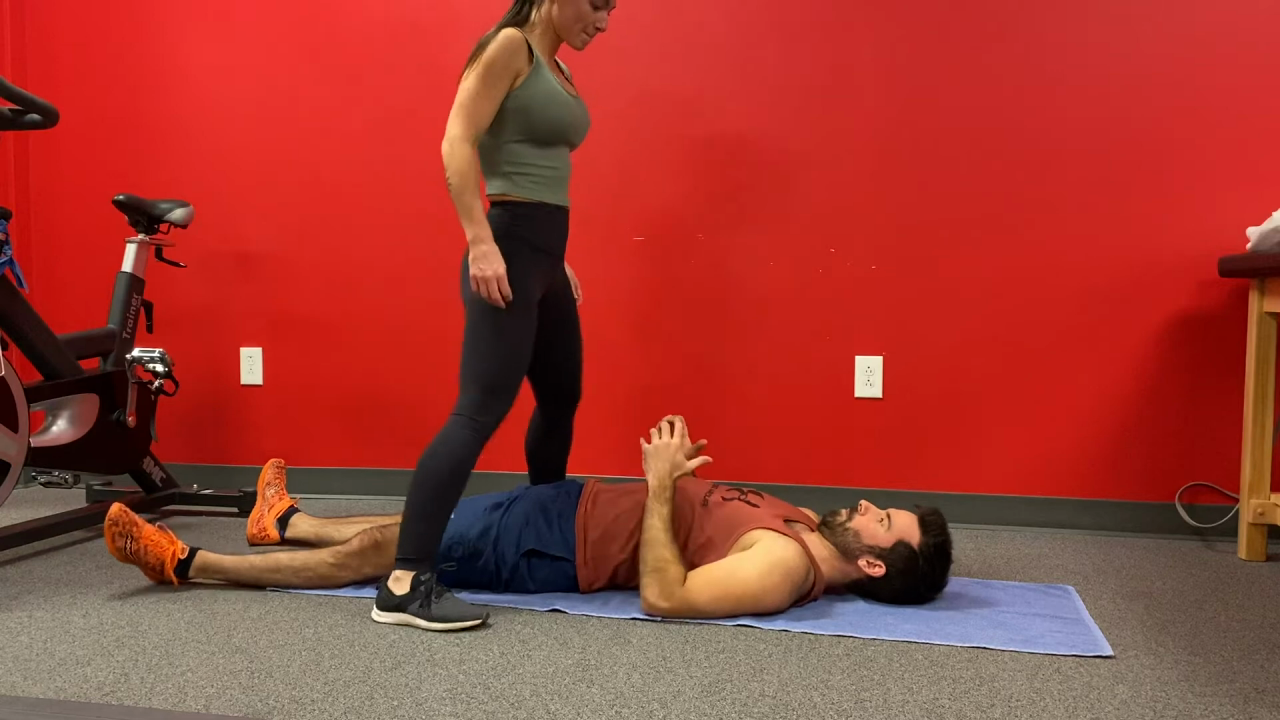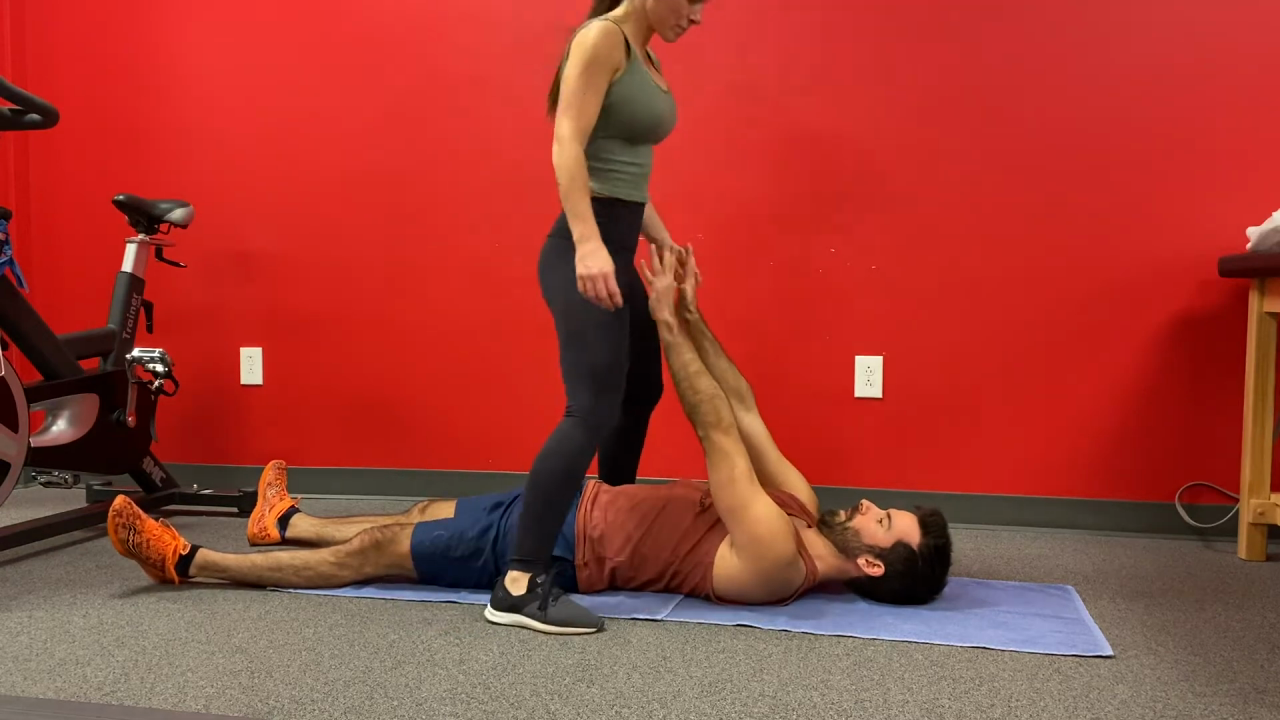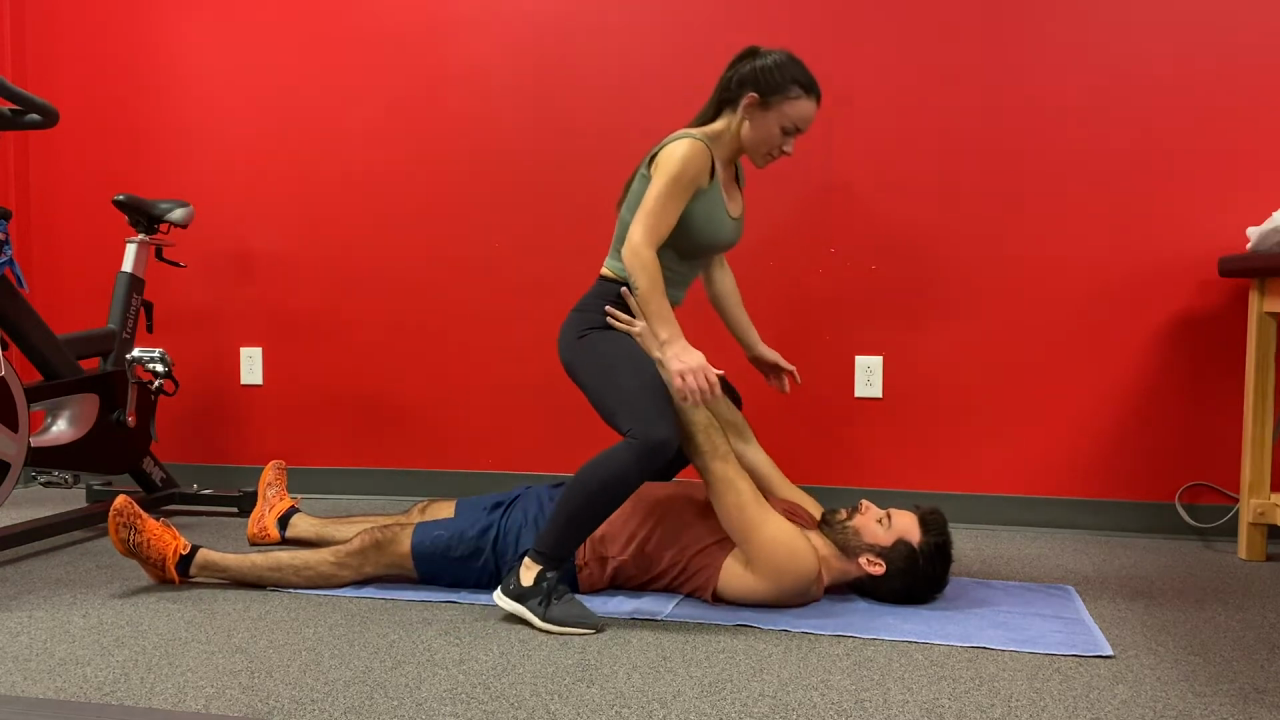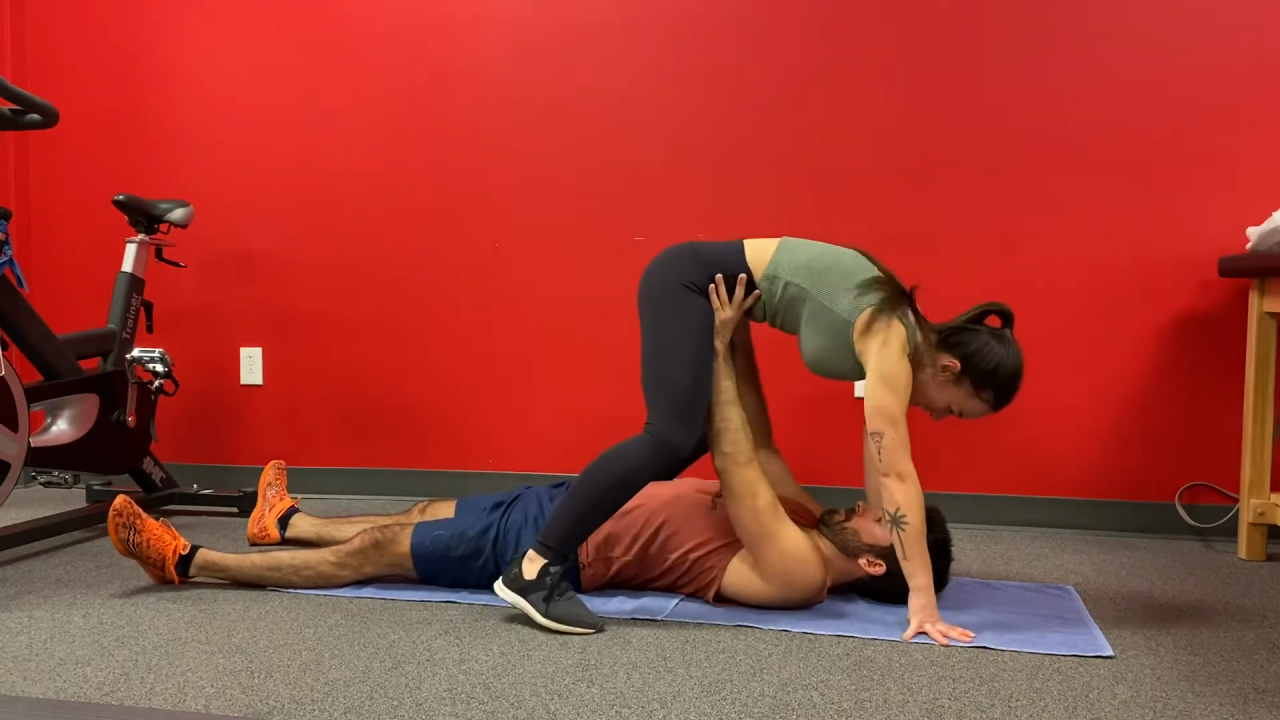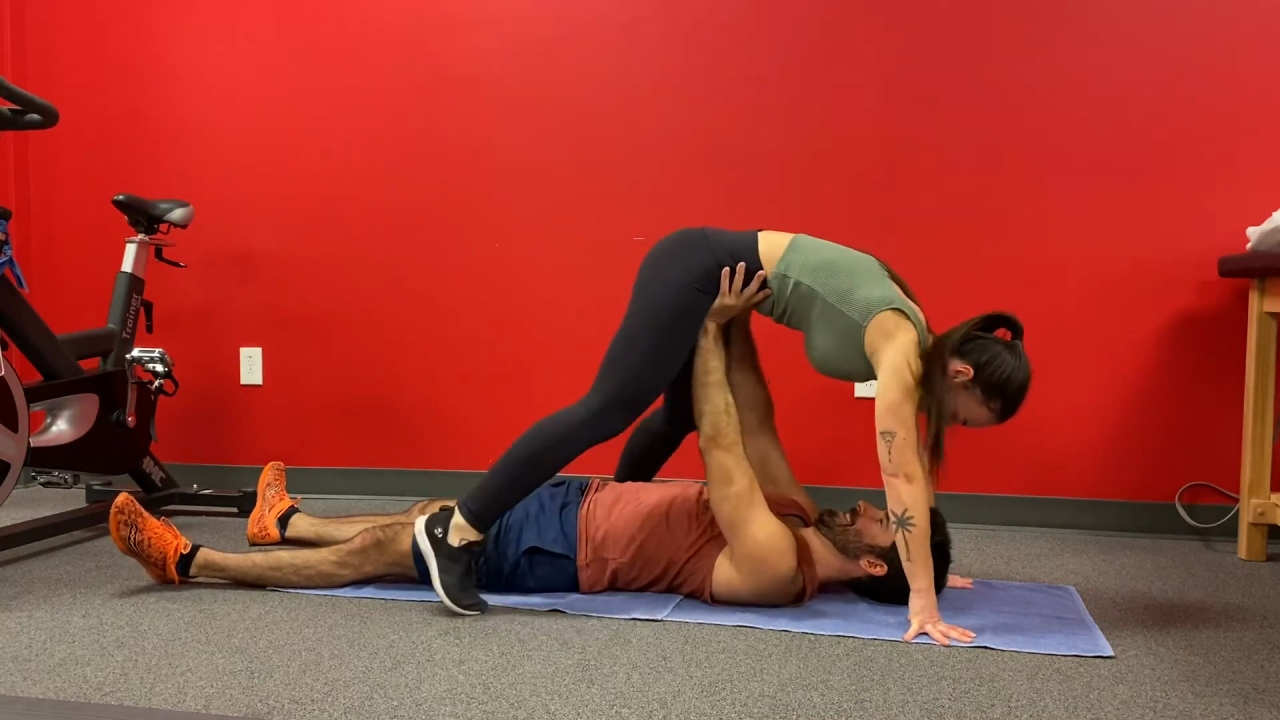
dt=1s
person 1, frame 1
left shoulder: (784, 569)
right shoulder: (804, 527)
left elbow: (664, 594)
left wrist: (660, 485)
right wrist: (674, 477)
left hip: (559, 551)
right hip: (578, 503)
left knee: (382, 551)
left ankle: (190, 563)
right ankle: (284, 524)
person 1, frame 2
left shoulder: (777, 561)
right shoulder: (804, 516)
left elbow: (719, 432)
right elbow: (746, 416)
left wrist: (665, 320)
right wrist: (692, 318)
left hip: (565, 548)
right hip: (582, 505)
left knee: (379, 554)
right knee: (421, 519)
left ankle: (190, 562)
right ankle: (285, 523)
person 1, frame 3
left shoulder: (795, 570)
right shoulder: (807, 520)
left elbow: (719, 464)
right elbow: (737, 443)
left wrist: (664, 361)
right wrist: (672, 345)
left hip: (561, 549)
left knee: (380, 552)
right knee: (422, 517)
left ankle: (189, 562)
right ankle: (285, 522)
person 1, frame 4
left shoulder: (798, 573)
right shoulder: (807, 523)
left elbow: (736, 469)
right elbow: (754, 449)
left wrist: (717, 349)
right wrist: (737, 340)
left knee: (378, 551)
right knee: (423, 515)
left ankle: (189, 560)
right ankle: (286, 521)
person 1, frame 5
left shoulder: (779, 567)
right shoulder: (800, 525)
left elbow: (723, 452)
right elbow: (756, 432)
left wrist: (708, 330)
right wrist: (735, 325)
left hip: (561, 548)
right hip: (583, 502)
left knee: (379, 553)
right knee: (424, 515)
left ankle: (190, 561)
right ankle: (284, 524)
person 2, frame 1
left shoulder: (556, 71)
right elbow: (456, 144)
right wrist: (480, 243)
left hip: (545, 257)
right hip: (510, 252)
left knee: (560, 402)
right knee: (481, 413)
right ankle: (405, 582)
person 2, frame 2
left shoulder: (642, 55)
right elbow: (568, 145)
left wrist: (663, 242)
right wrist: (587, 244)
left hip: (618, 248)
right hip: (586, 251)
left knee: (641, 393)
right knee: (594, 410)
right ankle: (518, 585)
person 2, frame 3
left shoulder: (730, 168)
right shoulder: (690, 152)
left elbow: (714, 266)
right elbow: (638, 248)
left wrist: (753, 347)
right wrist: (674, 345)
left hip: (640, 326)
right hip: (604, 322)
right knee: (656, 437)
right ankle: (531, 578)
person 2, frame 4
left shoulder: (906, 336)
right shoulder: (891, 344)
left elbow: (880, 460)
right elbow: (897, 475)
right wrist: (922, 598)
left hip: (715, 286)
right hip: (690, 280)
left knee: (708, 428)
right knee: (671, 437)
left ankle: (604, 523)
right ankle: (535, 569)
person 2, frame 5
left shoulder: (920, 346)
right shoulder: (902, 346)
left elbow: (916, 462)
right elbow: (902, 475)
left wrist: (922, 567)
right wrist: (922, 602)
left hip: (716, 274)
right hip: (697, 267)
left knee: (686, 413)
right knee: (607, 410)
right ankle: (458, 529)
